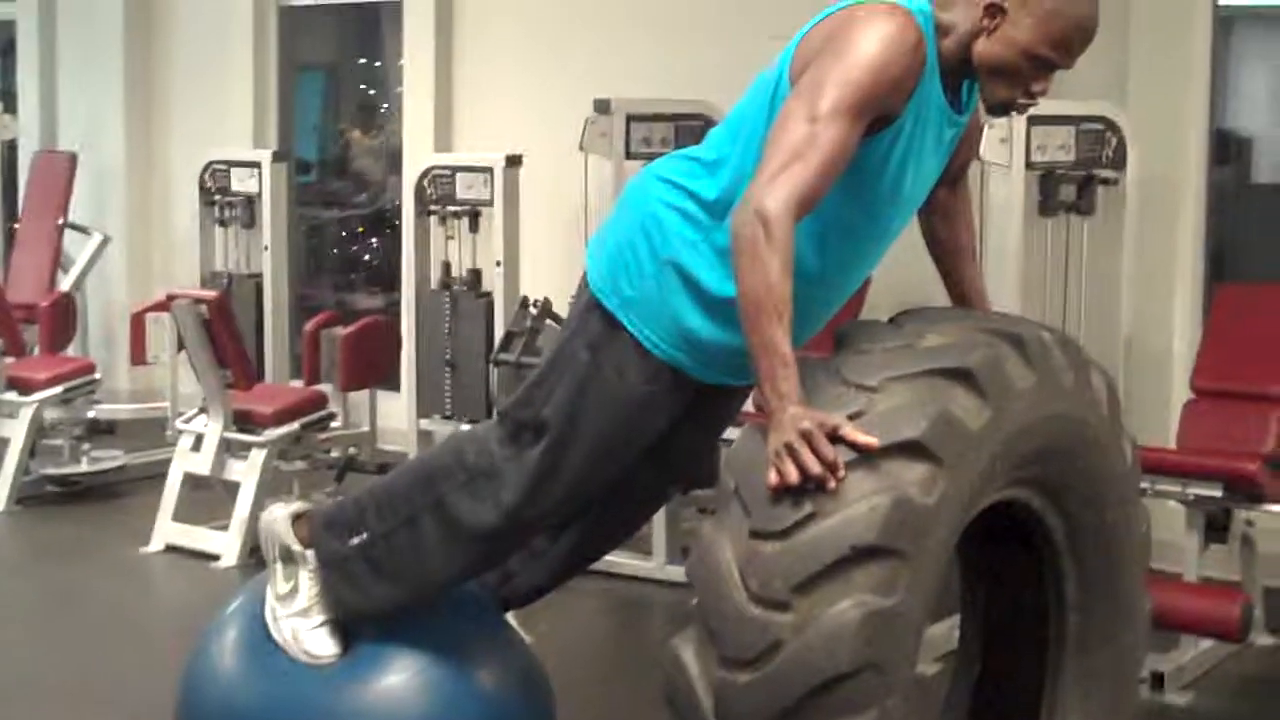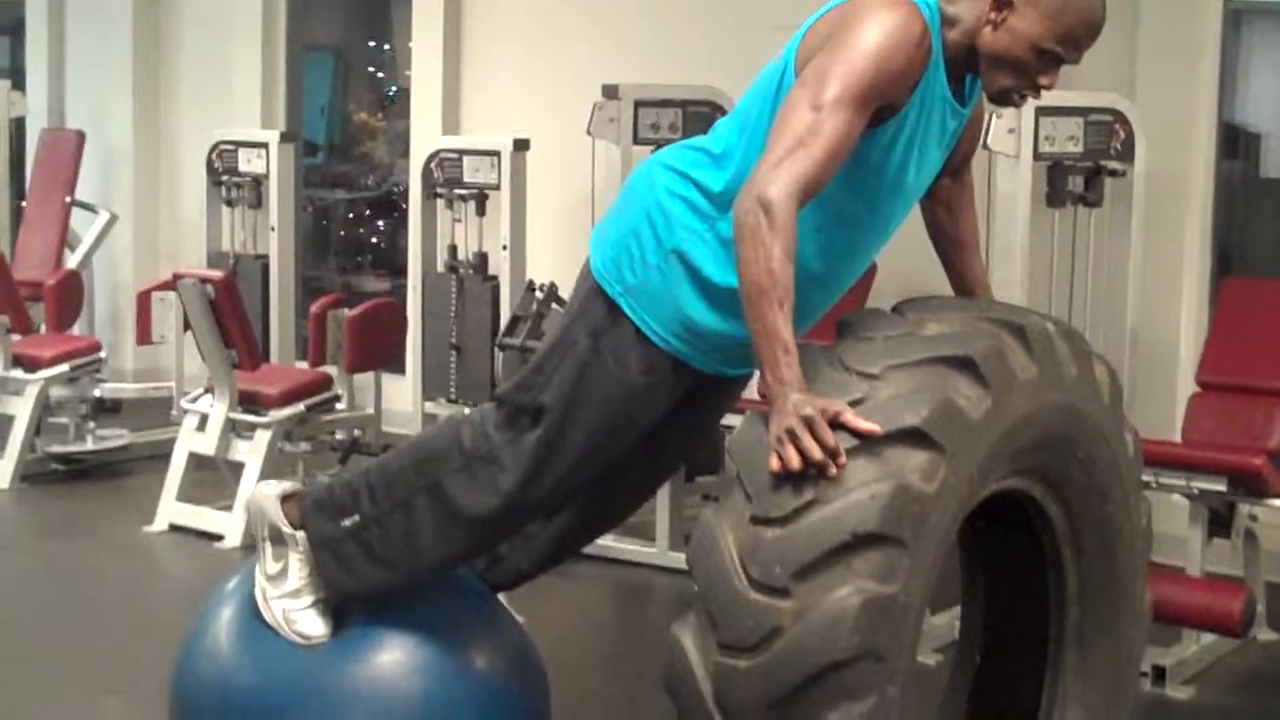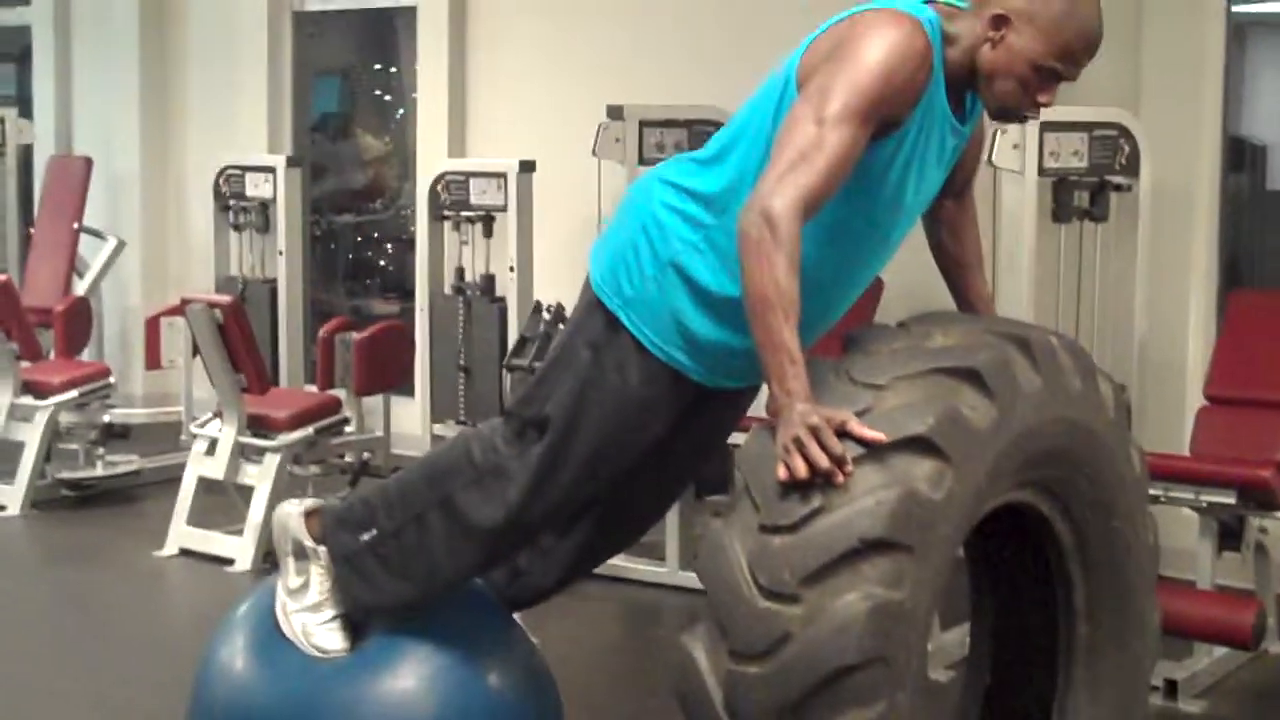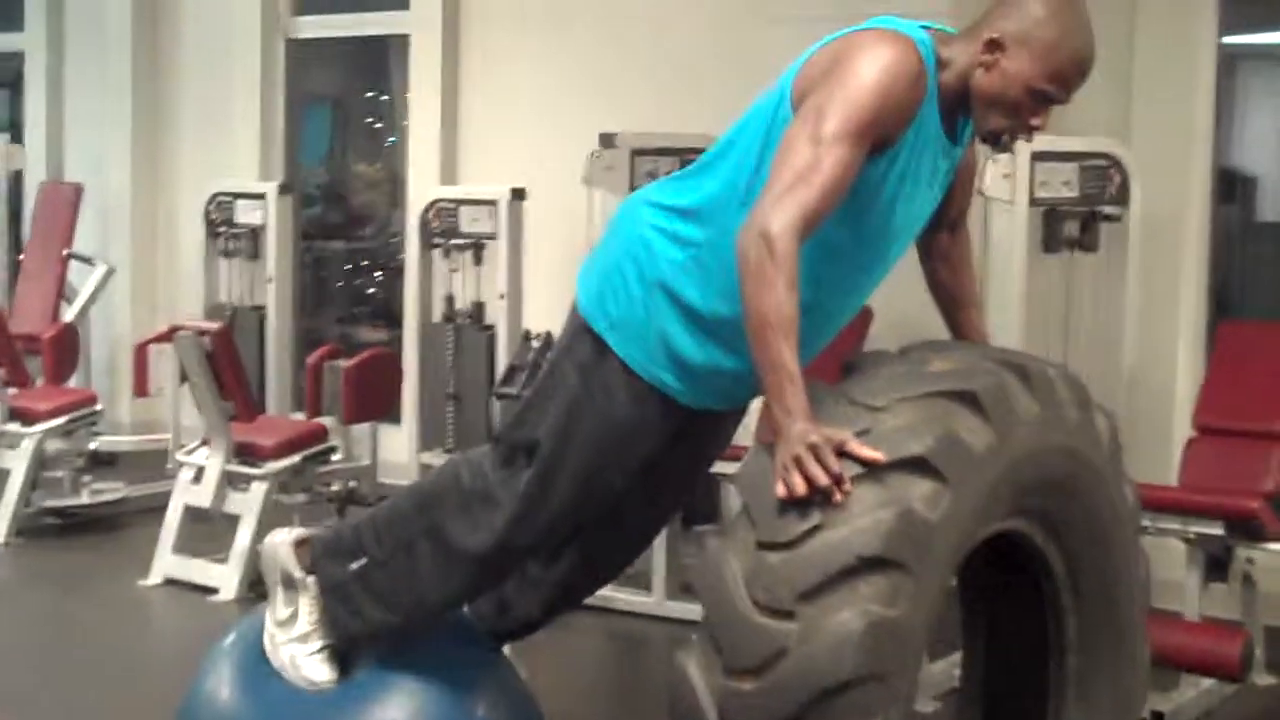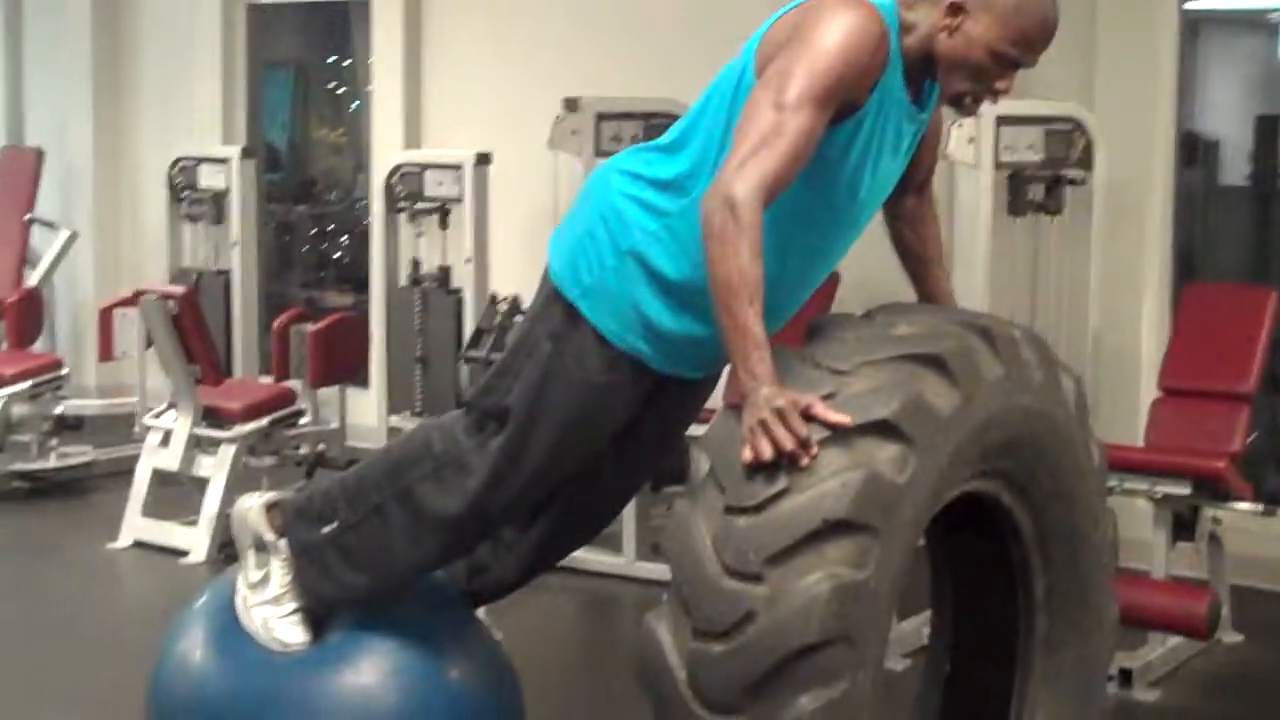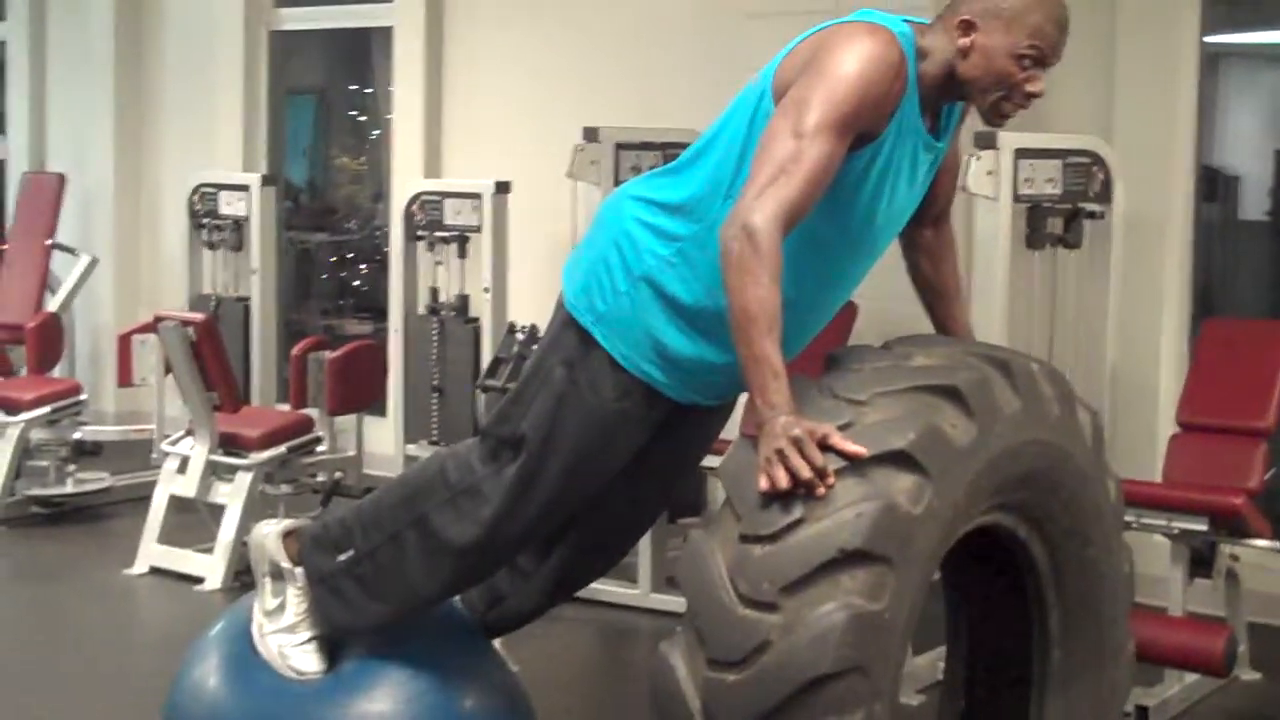
dt=0.7s
person 1, frame 1
left shoulder: (962, 91)
left elbow: (944, 192)
right elbow: (764, 211)
right wrist: (786, 404)
left hip: (731, 327)
right hip: (670, 282)
left knee: (614, 501)
right knee: (529, 467)
left ankle: (465, 593)
right ankle: (315, 542)
person 1, frame 2
left shoulder: (967, 83)
left elbow: (947, 186)
right elbow: (768, 199)
right wrist: (788, 391)
left hip: (729, 315)
right hip: (673, 271)
left knee: (607, 486)
right knee: (523, 454)
left ankle: (453, 573)
right ankle: (304, 522)
person 1, frame 3
left shoulder: (964, 94)
left elbow: (949, 203)
right elbow: (770, 213)
right wrist: (792, 401)
left hip: (734, 329)
right hip: (671, 283)
left knee: (621, 505)
right knee: (535, 466)
left ankle: (474, 591)
right ankle: (327, 538)
person 1, frame 4
left shoulder: (959, 122)
left elbow: (944, 236)
right elbow: (772, 232)
right wrist: (793, 420)
left hip: (724, 357)
right hip: (658, 310)
left knee: (610, 534)
right knee: (525, 492)
left ankle: (465, 623)
right ankle: (315, 569)
person 1, frame 5
left shoulder: (925, 83)
left elbow: (910, 198)
right elbow: (733, 199)
right wrist: (760, 386)
left hip: (696, 321)
right hip: (630, 275)
left knee: (585, 495)
right knee: (493, 456)
left ankle: (442, 583)
right ankle: (286, 532)
person 1, frame 6
left shoulder: (944, 109)
left elbow: (927, 228)
right elbow: (753, 226)
right wrist: (778, 413)
left hip: (712, 350)
right hip: (644, 300)
left knee: (600, 527)
right knee: (509, 486)
left ankle: (458, 616)
right ankle: (303, 558)
